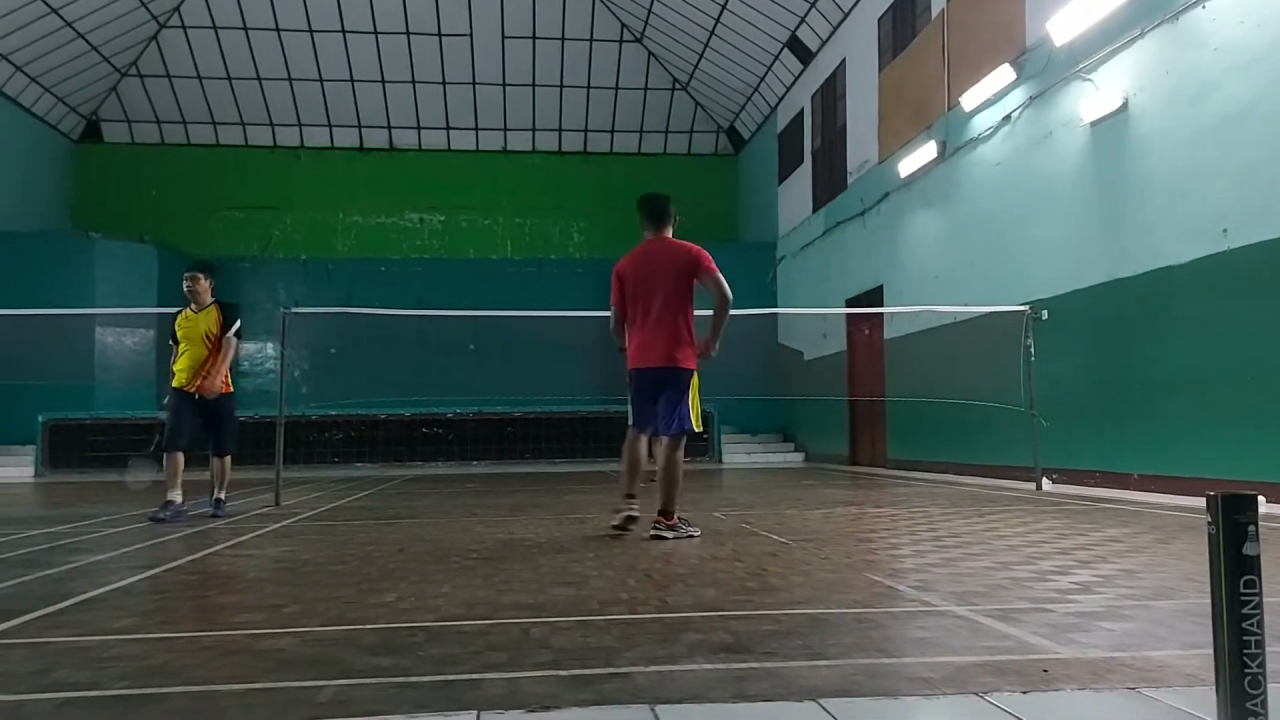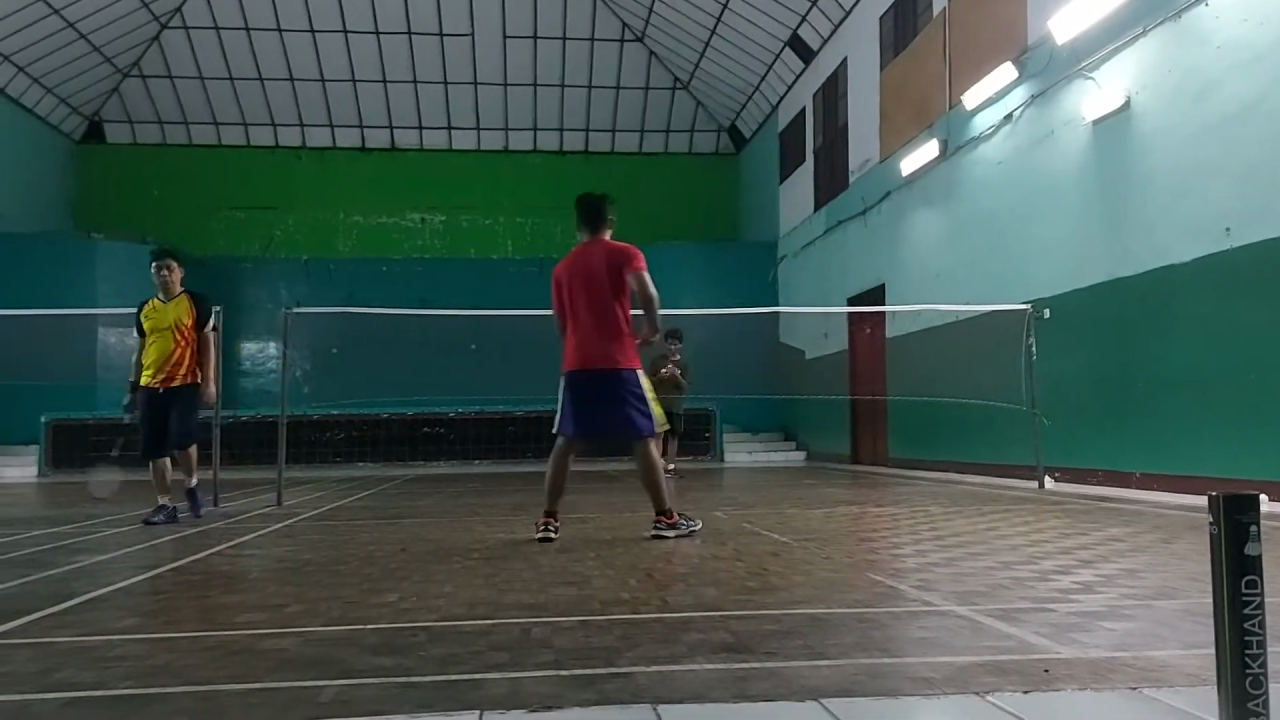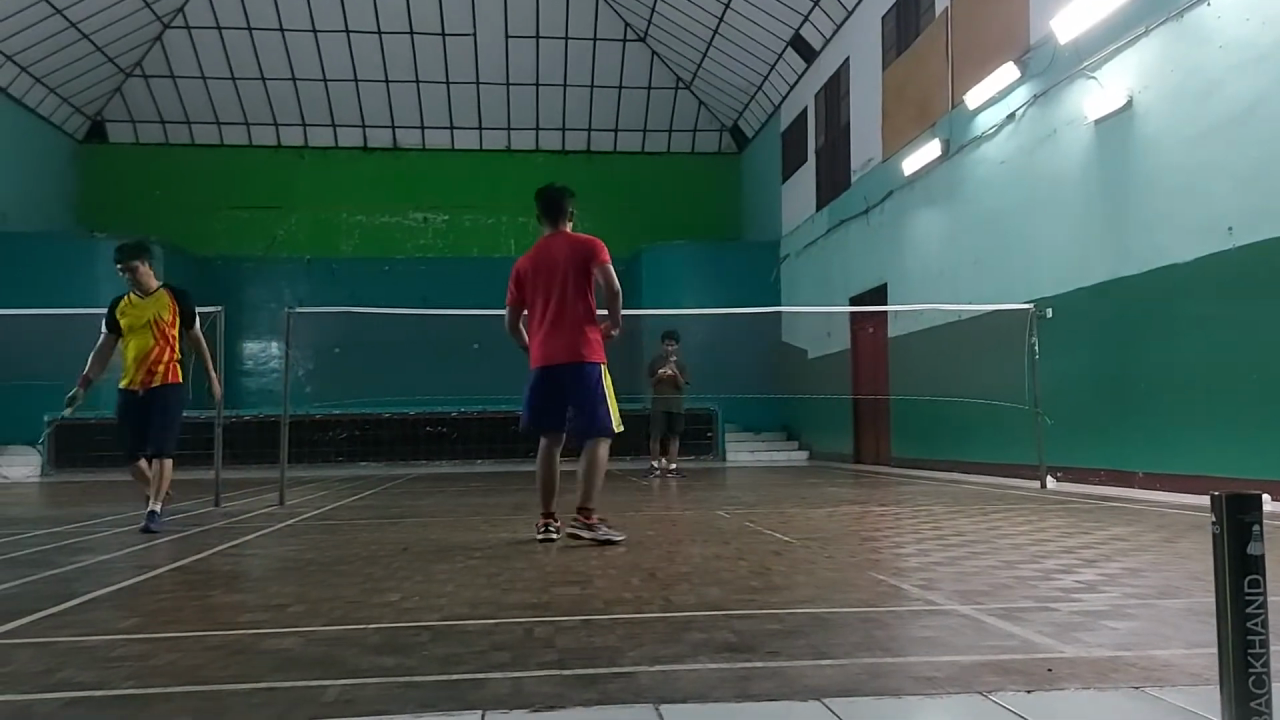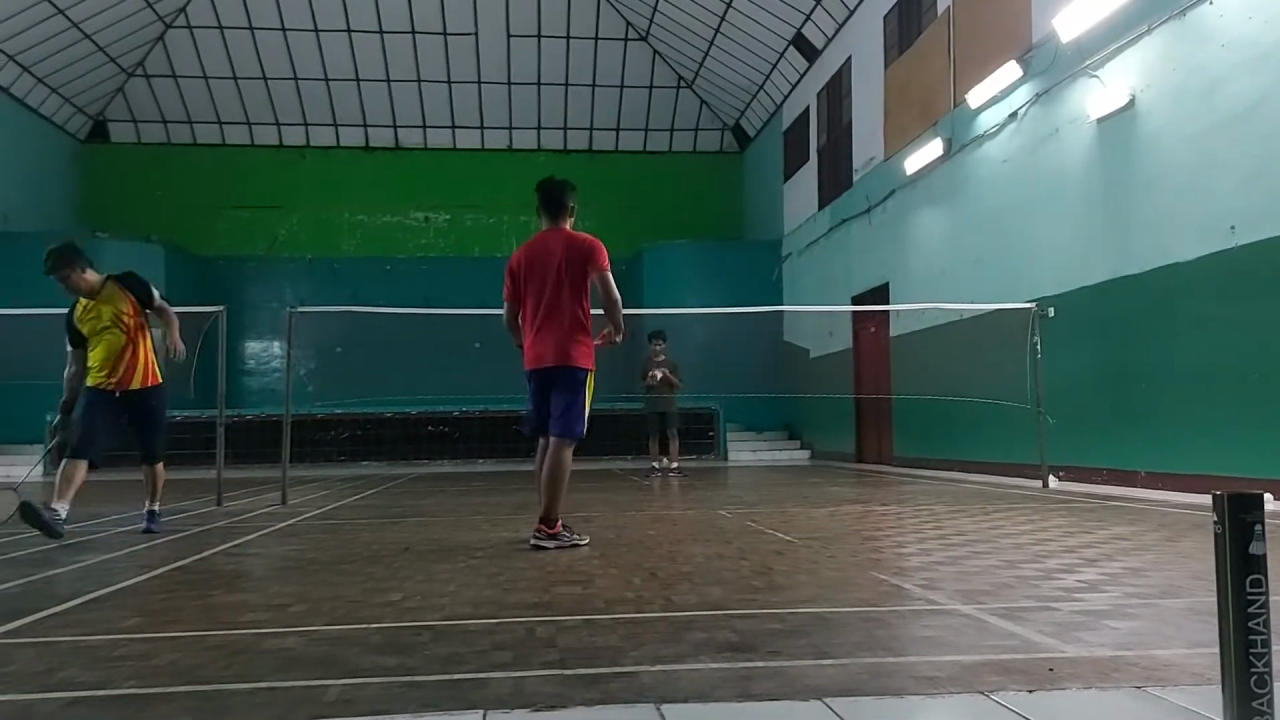
dt=0.4s
person 1, frame 1
left shoulder: (625, 264)
right shoulder: (691, 255)
left elbow: (617, 323)
right elbow: (723, 296)
right wrist: (713, 339)
left hip: (640, 362)
right hip: (677, 360)
left knee: (638, 431)
right knee: (672, 439)
left ankle: (629, 502)
right ankle: (666, 519)
person 1, frame 2
left shoulder: (563, 267)
right shoulder: (624, 254)
right elbow: (647, 294)
right wrist: (651, 329)
left hip: (575, 365)
right hip: (617, 362)
left knee: (566, 441)
right knee: (643, 438)
left ankle: (548, 519)
right ankle: (665, 517)
person 1, frame 3
left shoulder: (525, 262)
right shoulder: (589, 246)
left elbow: (512, 322)
right elbow: (613, 288)
right wrist: (613, 324)
left hip: (544, 361)
right hip: (583, 356)
left knee: (549, 440)
right knee: (598, 435)
left ankle: (547, 519)
right ankle: (586, 516)
person 1, frame 4
left shoulder: (521, 255)
right shoulder: (587, 246)
left elbow: (511, 315)
right elbow: (610, 296)
right wrist: (616, 329)
left hip: (536, 360)
right hip: (572, 357)
left knee: (545, 440)
right knee: (562, 440)
left ankle: (549, 519)
right ankle: (548, 527)
person 2, frame 1
left shoulder: (226, 312)
right shoulder: (179, 318)
left elbow: (229, 348)
left wrist: (214, 377)
right wrist: (170, 391)
left hip: (218, 392)
right hip: (182, 392)
left knee: (221, 449)
right knee: (173, 444)
left ankle: (219, 498)
right ankle: (174, 502)
person 2, frame 2
left shoulder: (196, 303)
right shoulder: (145, 309)
left elbow: (207, 342)
right elbow: (141, 350)
left wrist: (208, 381)
right wrist: (133, 389)
left hip: (185, 384)
right hip: (151, 387)
left knee: (184, 440)
right knee: (154, 450)
left ankle: (191, 484)
right ankle: (164, 504)
person 2, frame 3
left shoulder: (176, 298)
right shoulder: (118, 306)
left elbow: (196, 338)
right elbow: (104, 347)
left wrist: (212, 377)
right wrist: (83, 384)
left hip: (167, 386)
right hip: (130, 388)
left knee: (162, 449)
right knee: (134, 454)
left ankle: (155, 510)
right ankle: (156, 492)
person 2, frame 4
left shoulder: (128, 285)
right shoulder: (75, 315)
left elbow: (165, 312)
right elbow: (75, 366)
left wrist: (173, 336)
right wrist: (65, 408)
left hip: (145, 387)
right hip: (100, 390)
left knee: (152, 455)
right knee: (78, 451)
left ankle: (153, 510)
right ankle: (57, 512)
